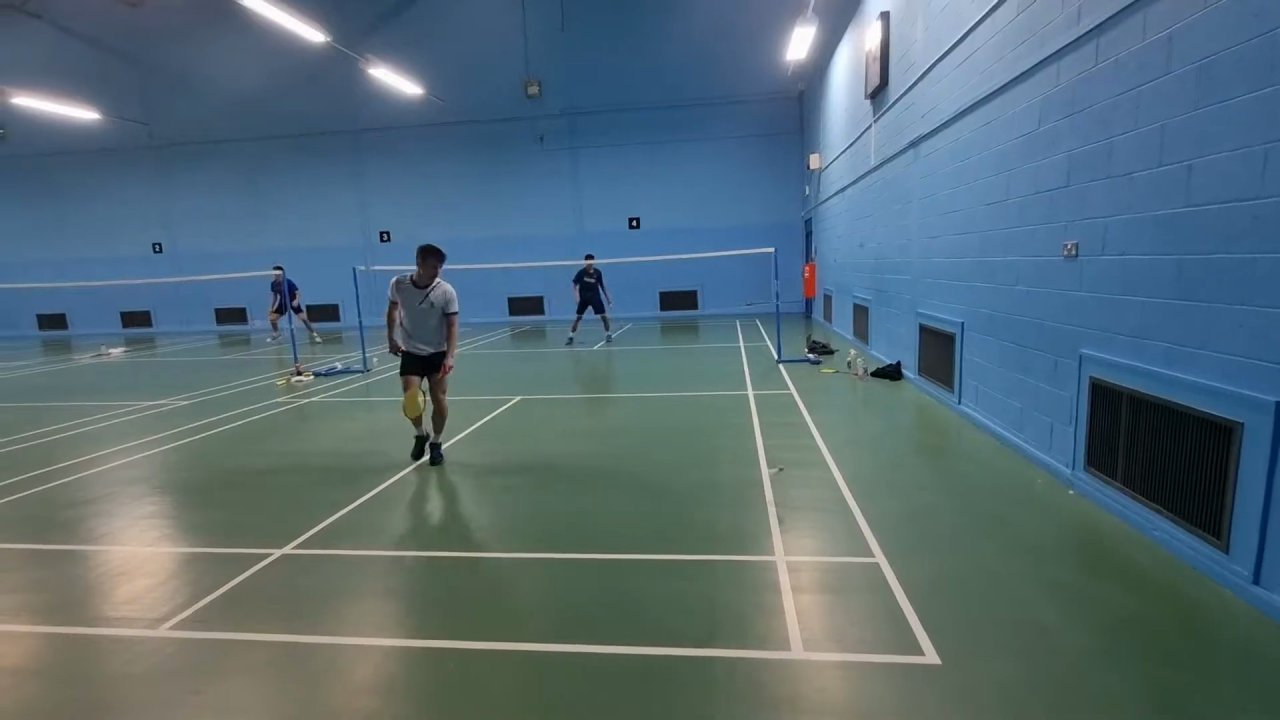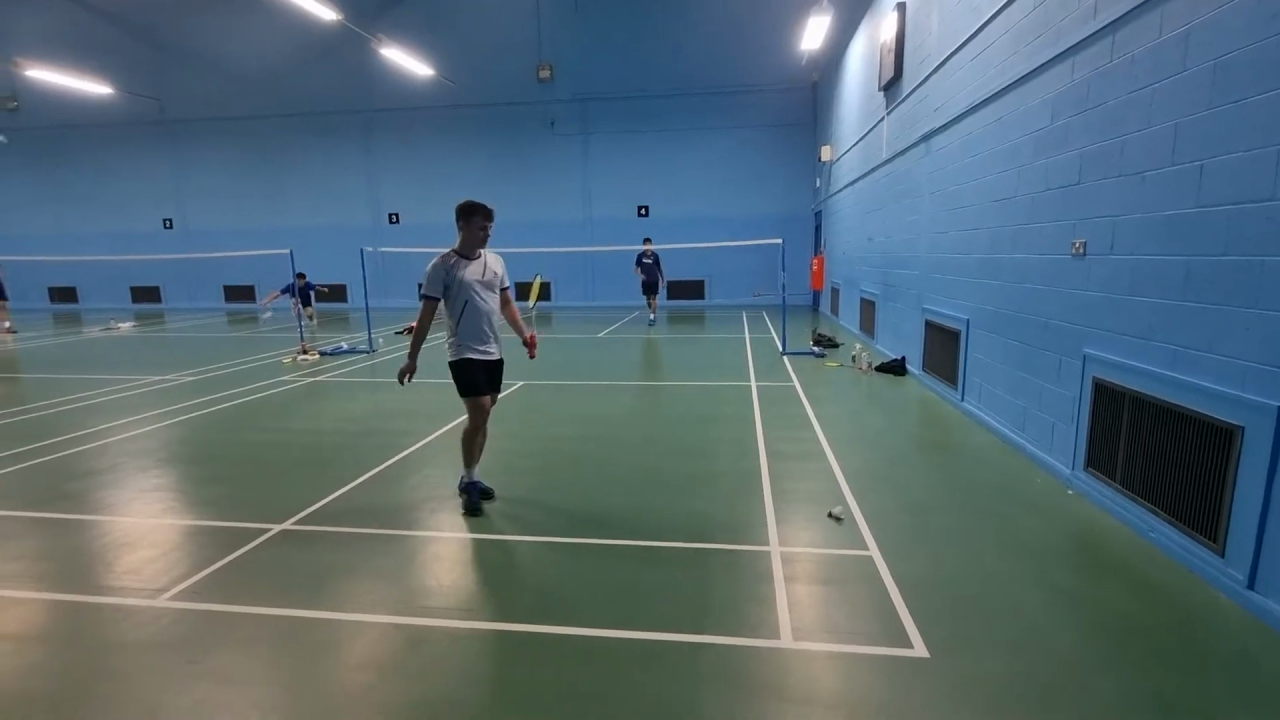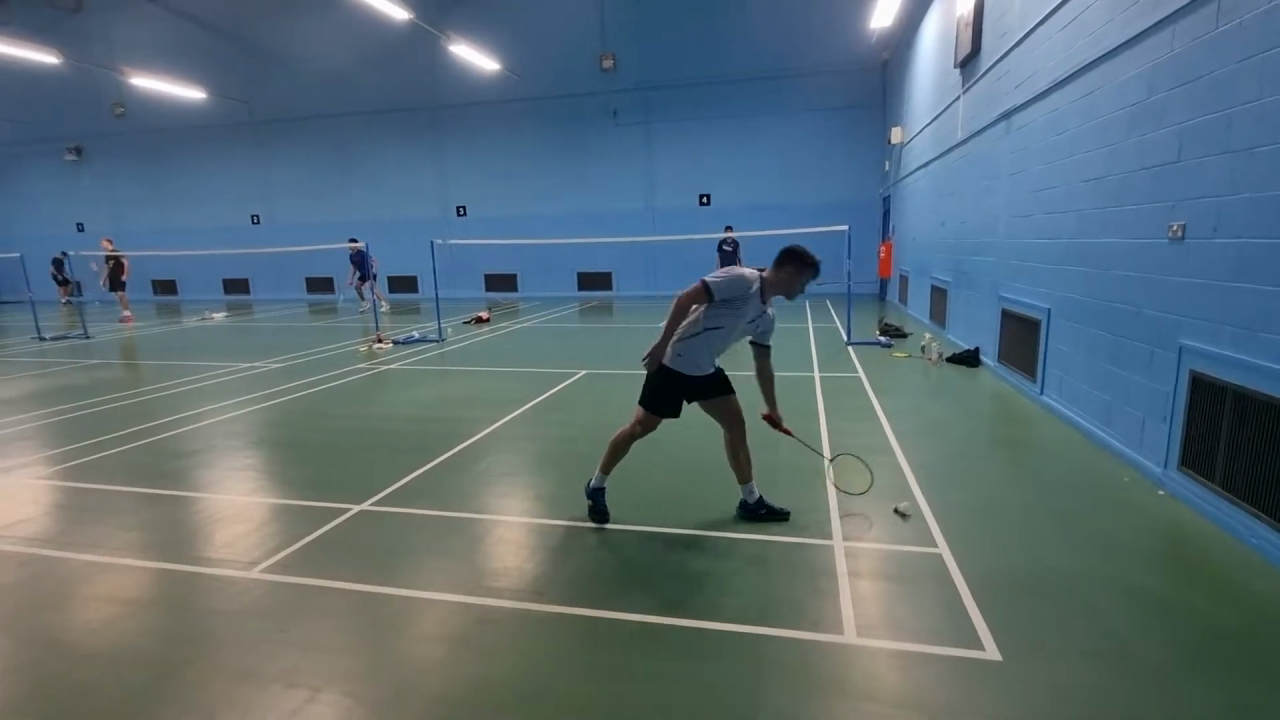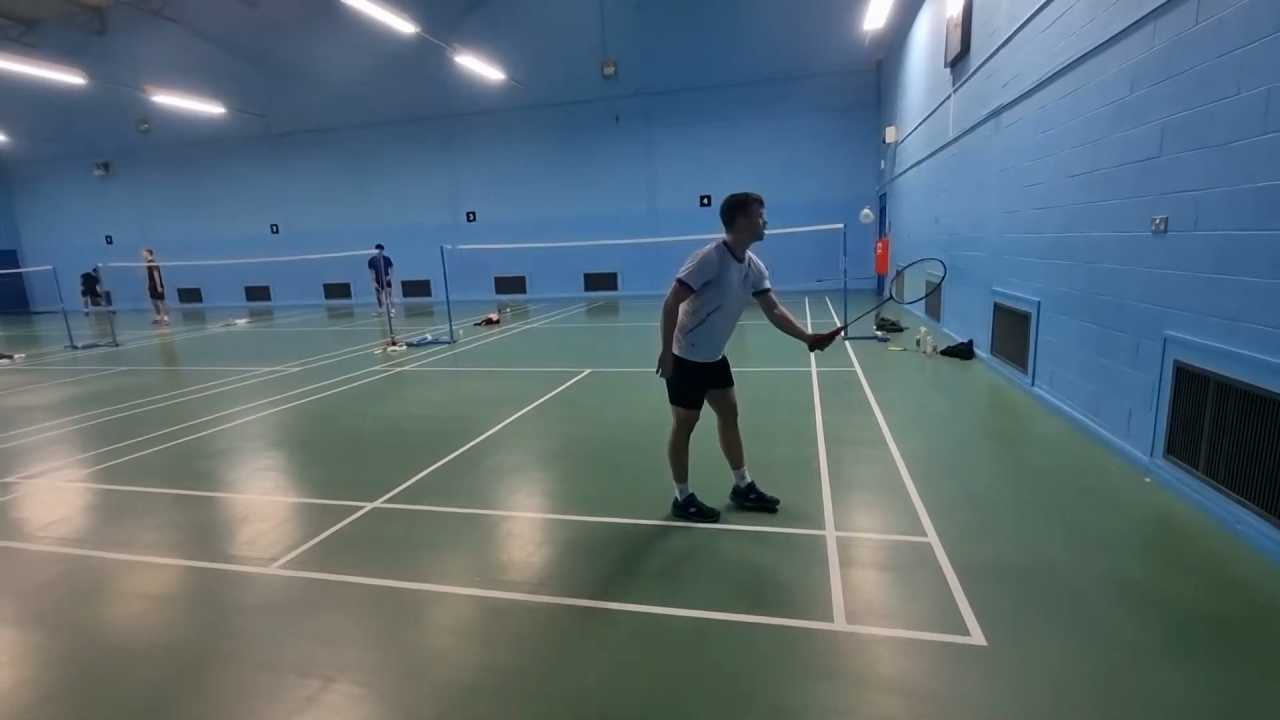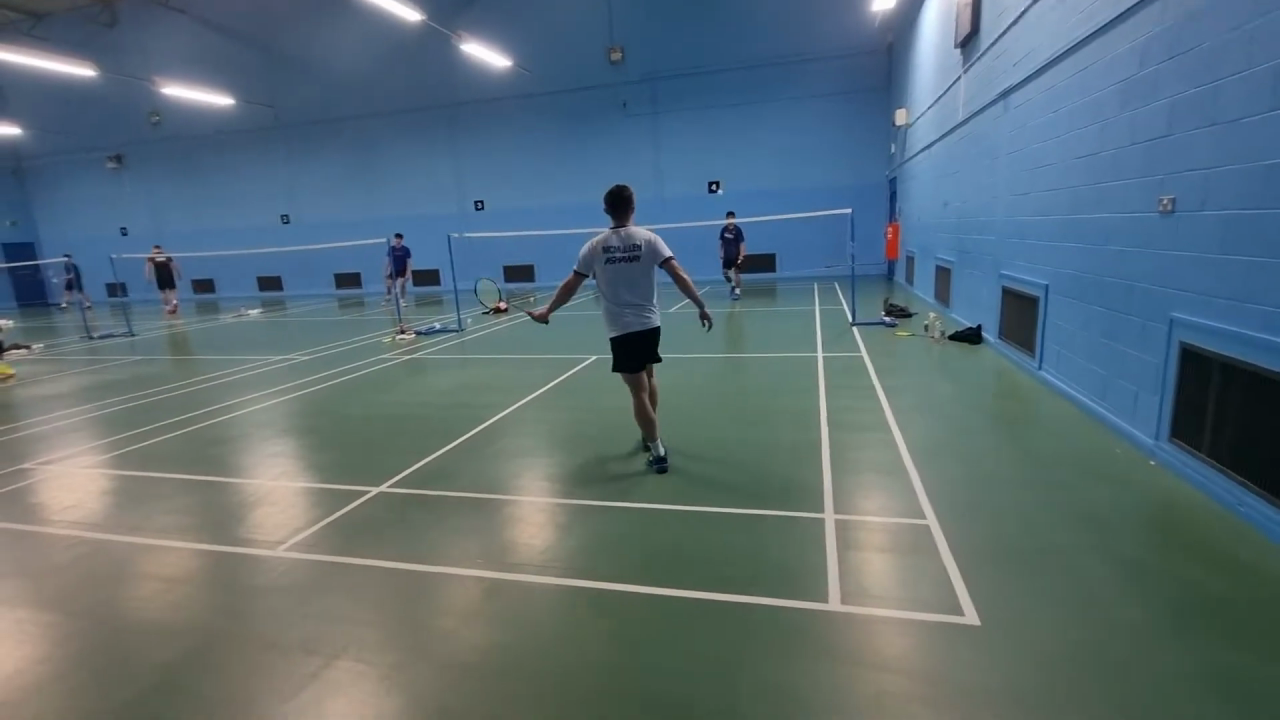
dt=1s
person 1, frame 1
left shoulder: (446, 292)
right shoulder: (398, 284)
left elbow: (452, 326)
right elbow: (392, 308)
left wrist: (449, 356)
right wrist: (391, 337)
left hip: (437, 353)
right hip: (410, 352)
left knee: (439, 397)
right knee: (411, 396)
left ankle: (436, 443)
right ankle: (420, 435)
person 1, frame 2
left shoulder: (495, 261)
right shoulder: (441, 266)
left elbow: (507, 303)
right elbow: (426, 316)
left wrist: (524, 334)
right wrist: (412, 358)
left hip: (493, 354)
right hip: (465, 356)
left knee: (481, 418)
right knee: (479, 413)
left ankle: (469, 478)
right ankle: (469, 480)
person 1, frame 3
left shoulder: (765, 314)
right shoulder: (741, 280)
left elbow: (763, 364)
right elbow: (685, 298)
left wrist: (772, 408)
right wrist: (663, 343)
left hip: (706, 370)
right hip: (674, 362)
left knee: (735, 422)
right knee: (640, 427)
left ankle: (751, 501)
right ankle: (597, 486)
person 1, frame 4
left shoulder: (753, 266)
right shoulder: (709, 257)
left elbow: (775, 311)
right elbow: (672, 302)
left wrist: (808, 337)
right wrist: (666, 352)
left hip: (713, 355)
right hip: (685, 356)
left knee: (728, 413)
right knee: (685, 424)
left ankle: (743, 487)
right ankle: (682, 499)
person 1, frame 5
left shoulder: (593, 247)
right shoulder: (649, 239)
left elbow: (570, 285)
right elbow: (678, 275)
left wrist: (546, 312)
right wrist: (701, 307)
left hip: (620, 329)
right hip: (649, 324)
left knee: (639, 392)
right knee: (648, 379)
left ankle: (658, 453)
right ankle: (651, 439)
